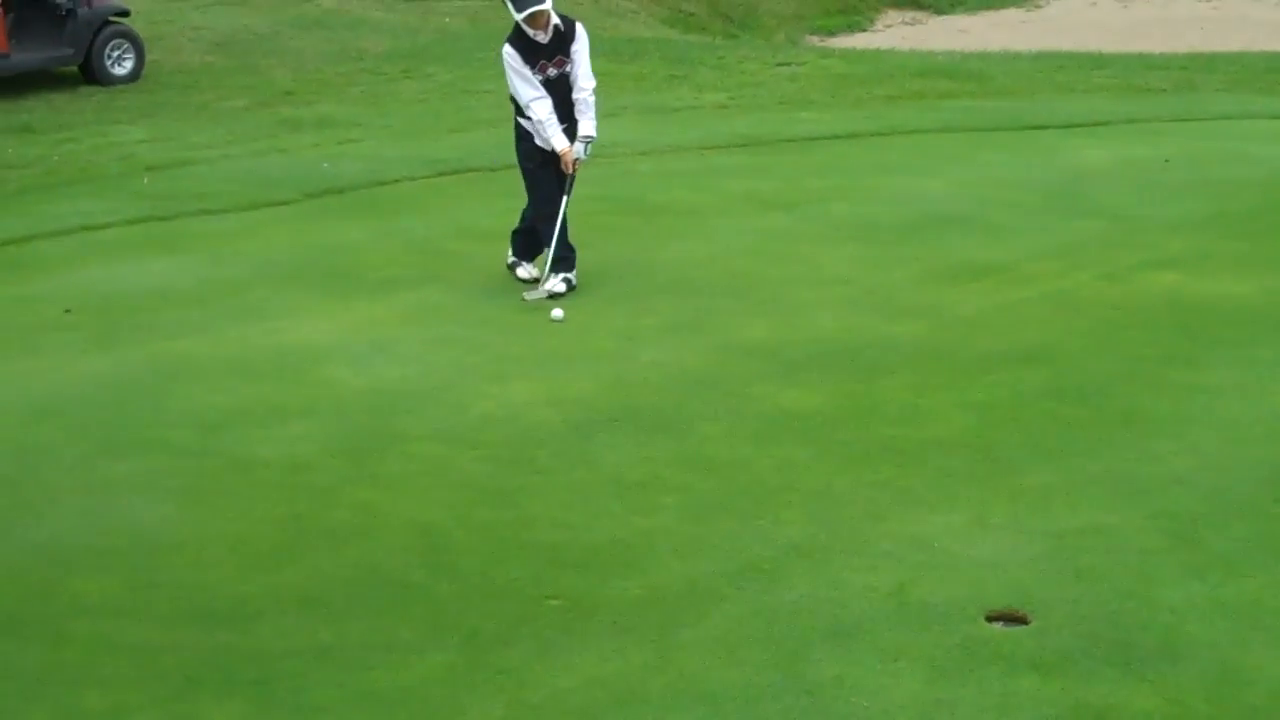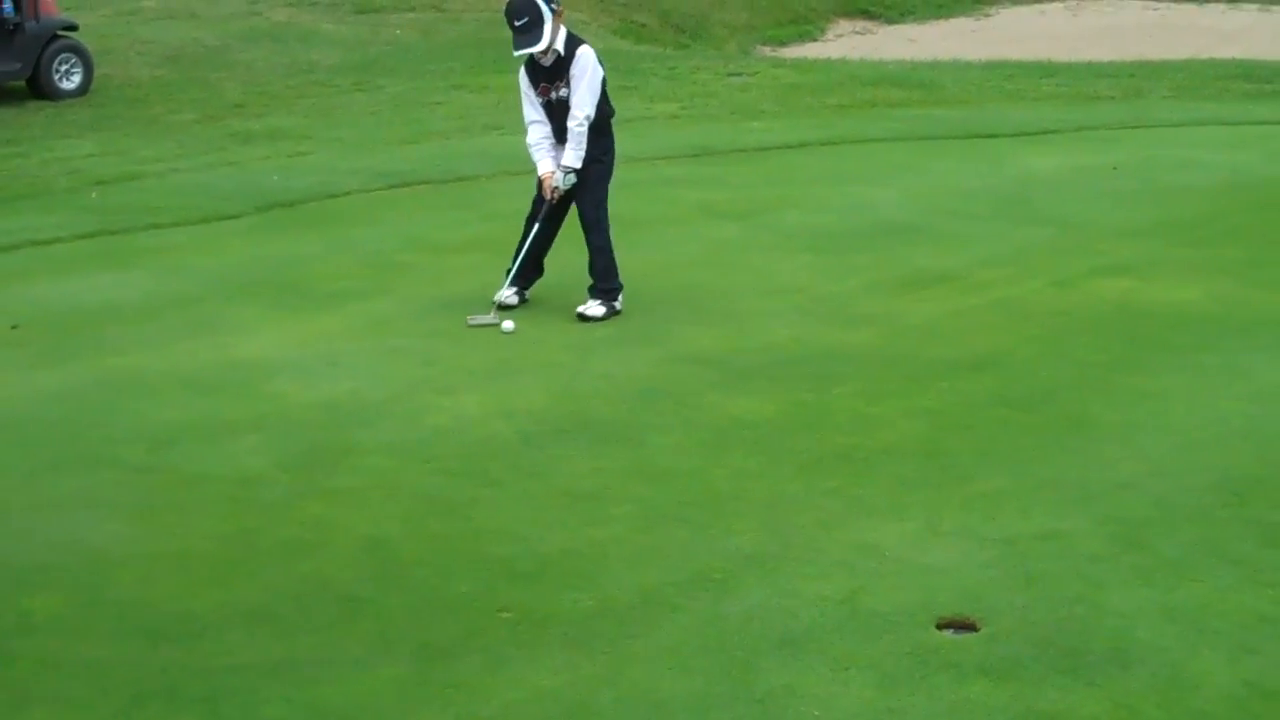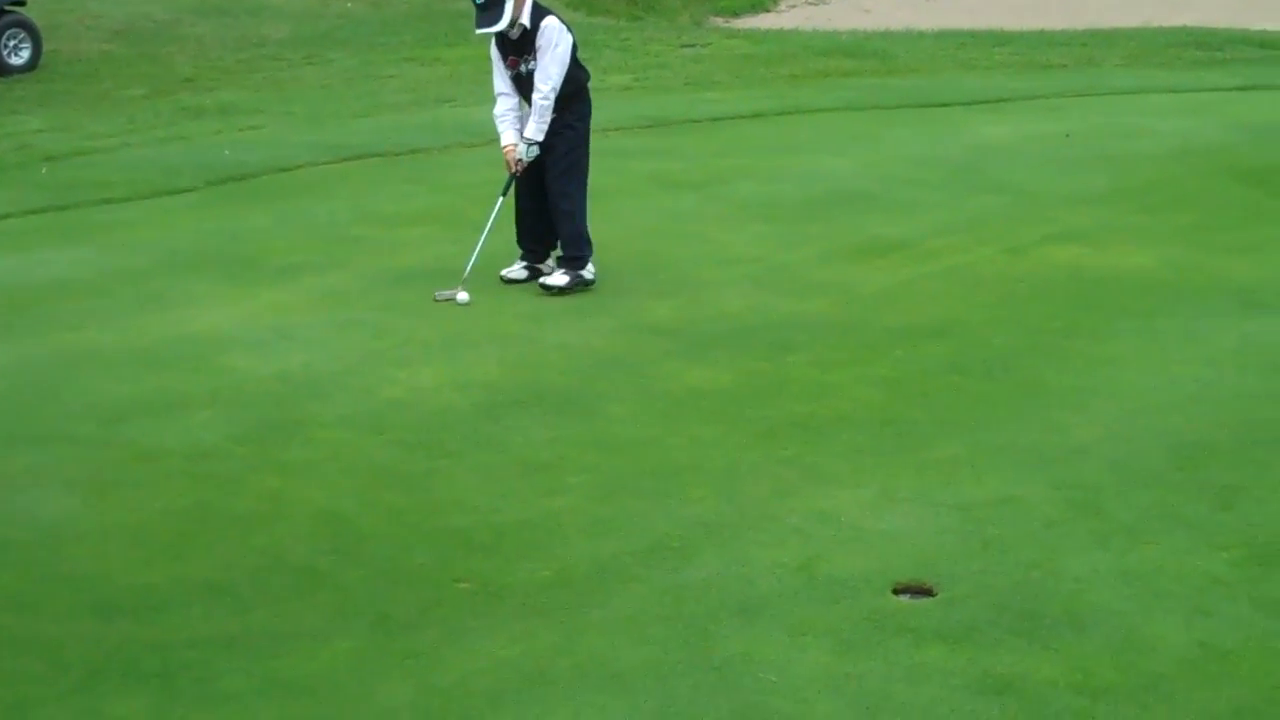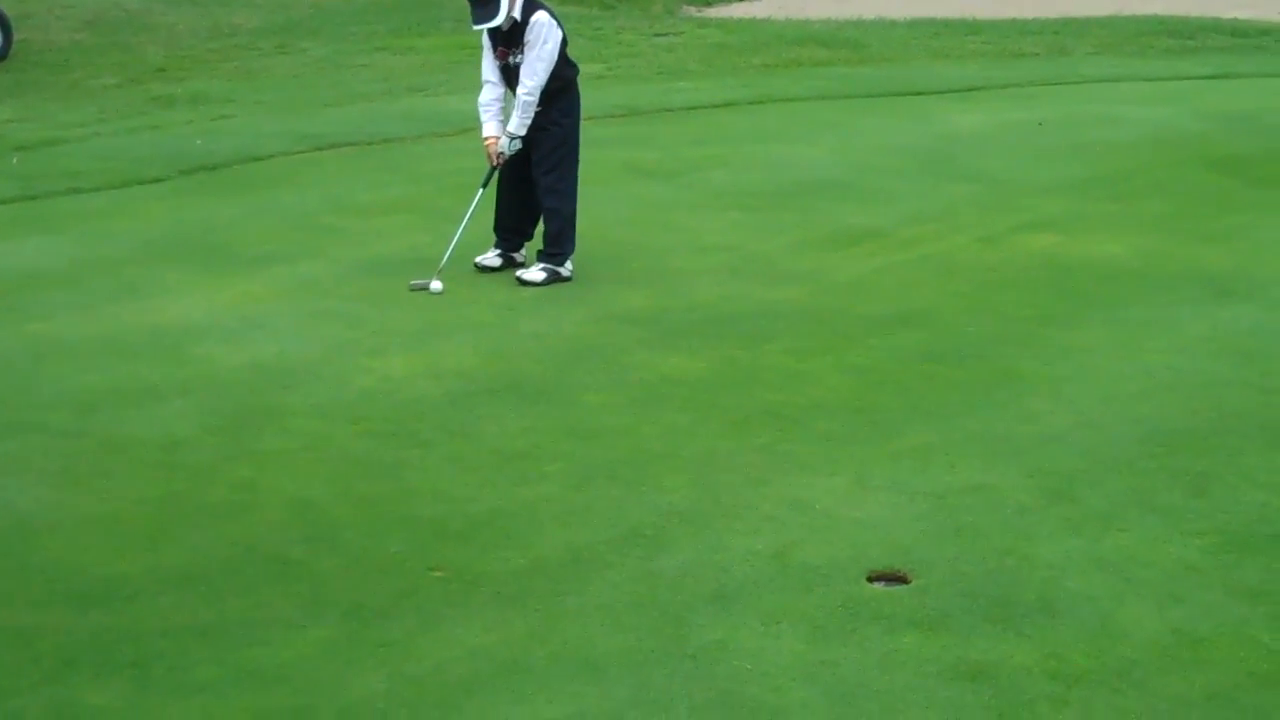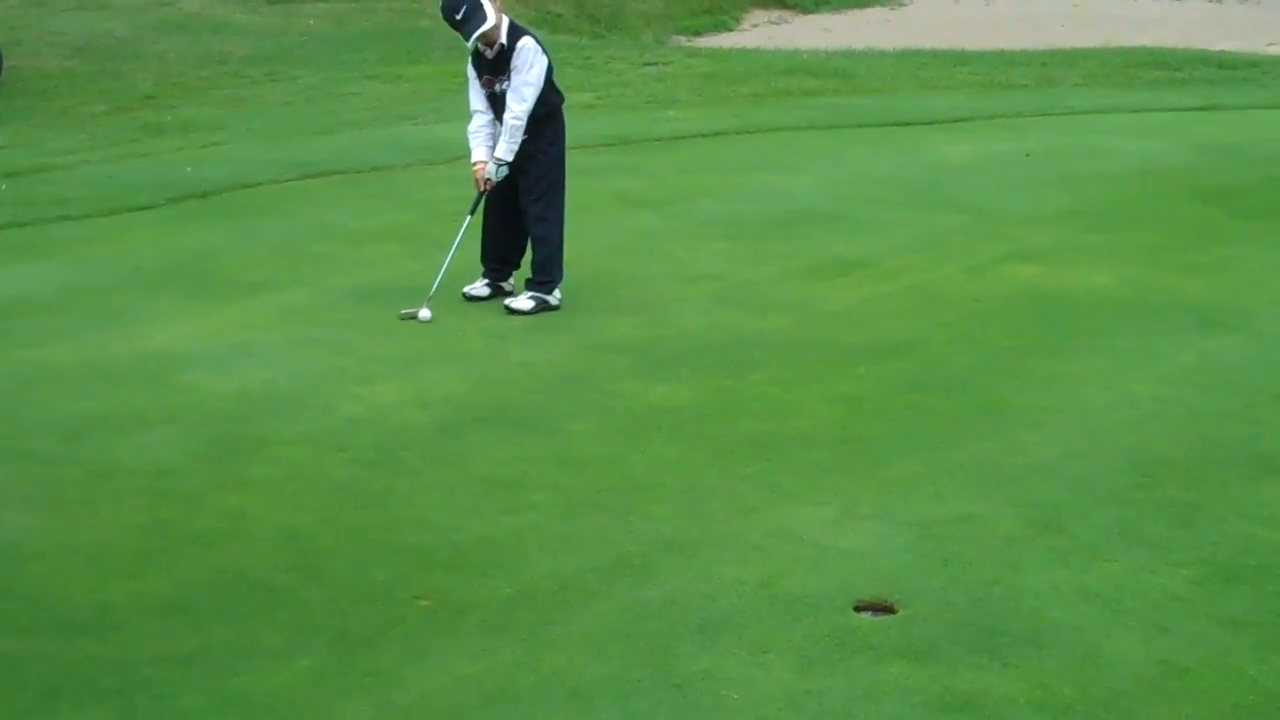
dt=0.7s
person 1, frame 1
left shoulder: (573, 32)
right shoulder: (513, 50)
left elbow: (584, 87)
right elbow: (535, 102)
left wrist: (584, 136)
right wrist: (560, 145)
left hip: (570, 126)
right hip: (534, 132)
left knee: (551, 199)
right knee: (546, 199)
left ankle: (522, 252)
right ankle: (562, 268)
person 1, frame 2
left shoulder: (581, 55)
right shoulder: (529, 70)
left elbow: (581, 117)
right elbow: (537, 124)
left wrist: (568, 167)
right wrist: (546, 169)
left hip: (591, 149)
right hip: (554, 151)
left knee: (593, 219)
right knee: (540, 218)
left ankle: (608, 294)
right ankle: (520, 281)
person 1, frame 3
left shoulder: (548, 27)
right shoulder: (500, 41)
left elbow: (546, 90)
right elbow: (505, 95)
left wrist: (529, 140)
right wrist: (510, 140)
left hip: (568, 115)
right hip: (537, 118)
left knee: (564, 189)
right knee: (529, 189)
left ankle: (578, 264)
right ankle: (536, 257)
person 1, frame 4
right shoulder: (493, 28)
left elbow: (531, 85)
right elbow: (492, 83)
left wrist: (512, 134)
right wrist: (492, 132)
left hip: (556, 107)
right hip: (525, 110)
left knee: (553, 183)
right knee: (512, 178)
left ankle: (557, 260)
right ankle: (510, 246)
person 1, frame 5
left shoulder: (525, 46)
right shoulder: (477, 57)
left elbow: (518, 110)
right elbow: (481, 112)
left wrist: (499, 160)
right wrist: (481, 158)
left hip: (542, 135)
right hip: (509, 137)
left knee: (540, 210)
right knee: (499, 207)
left ankle: (545, 288)
right ankle: (497, 275)
